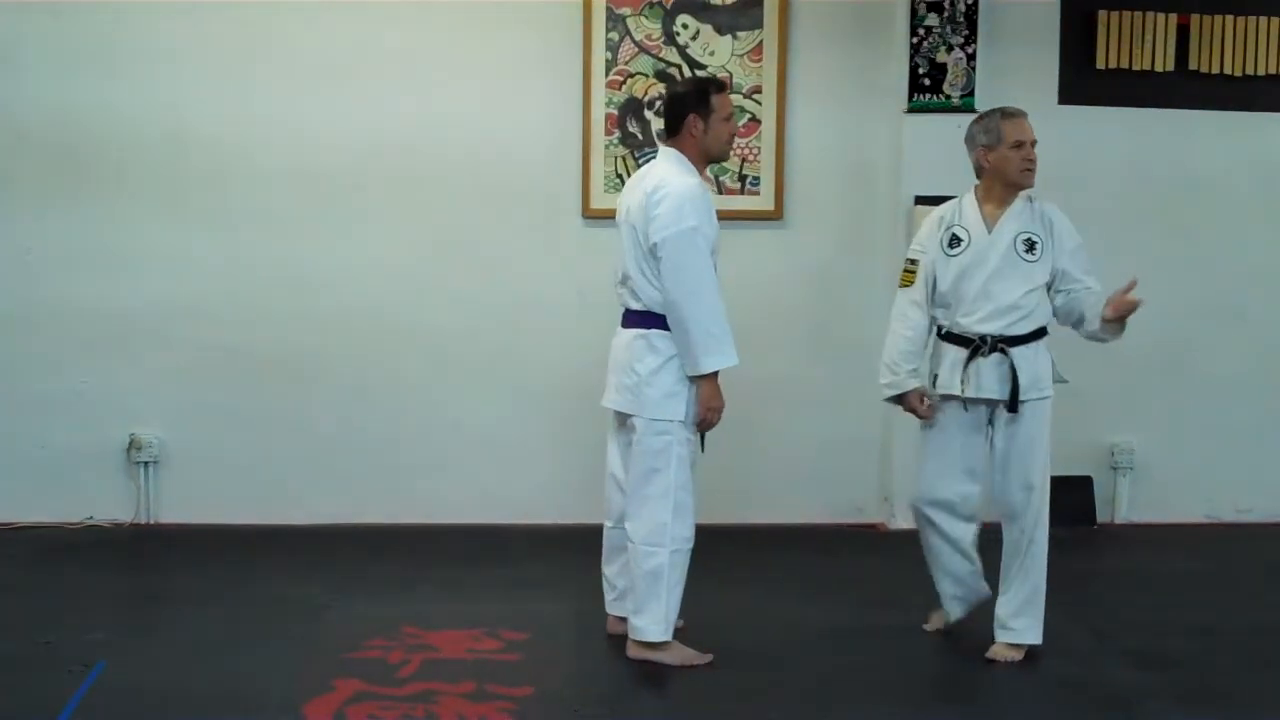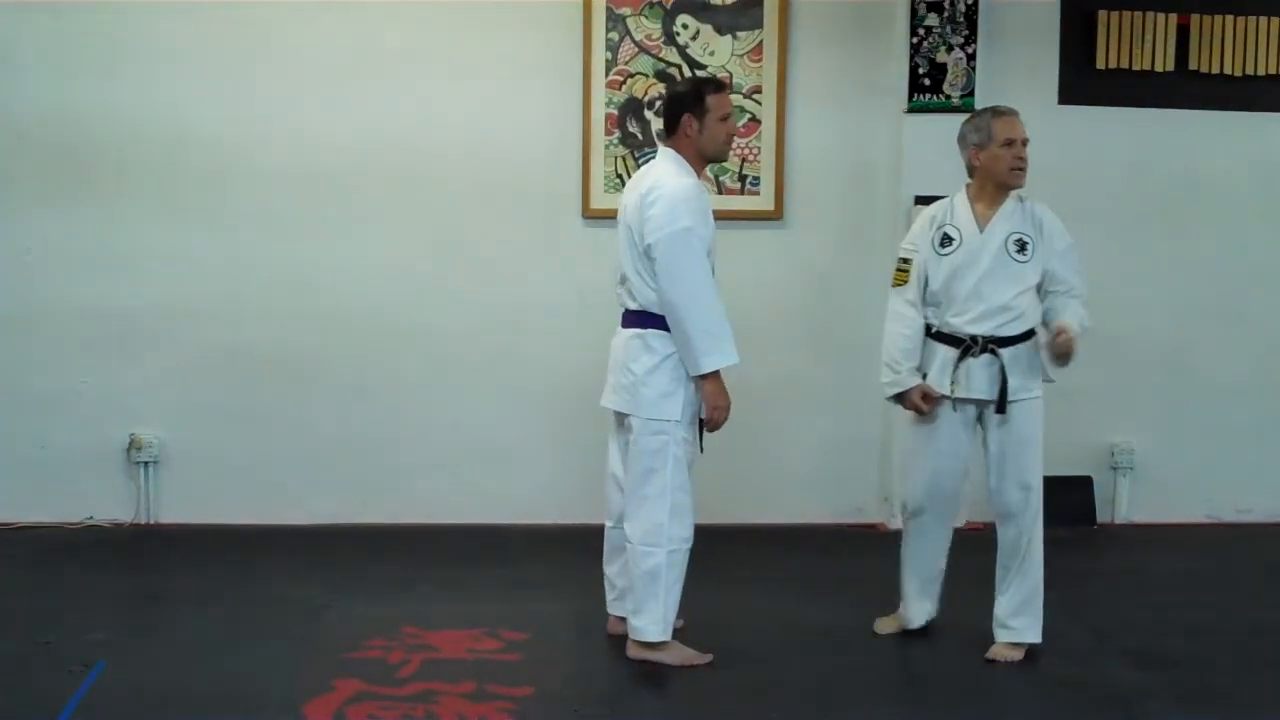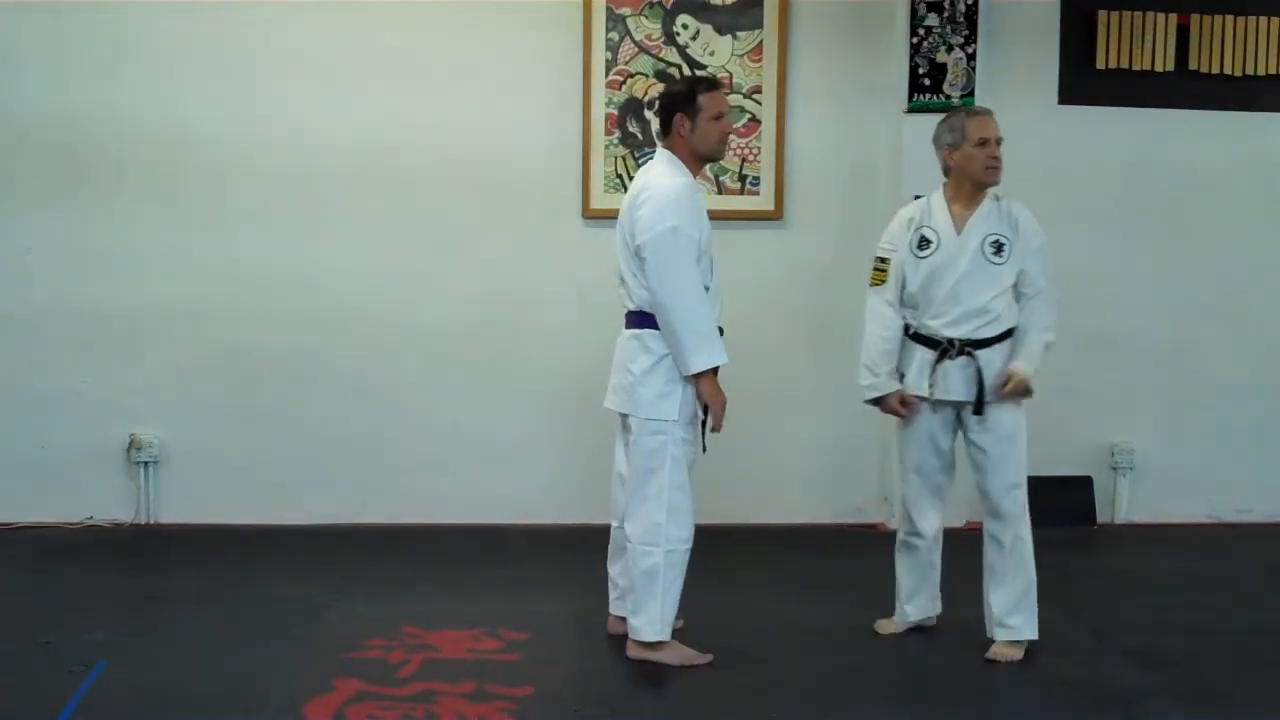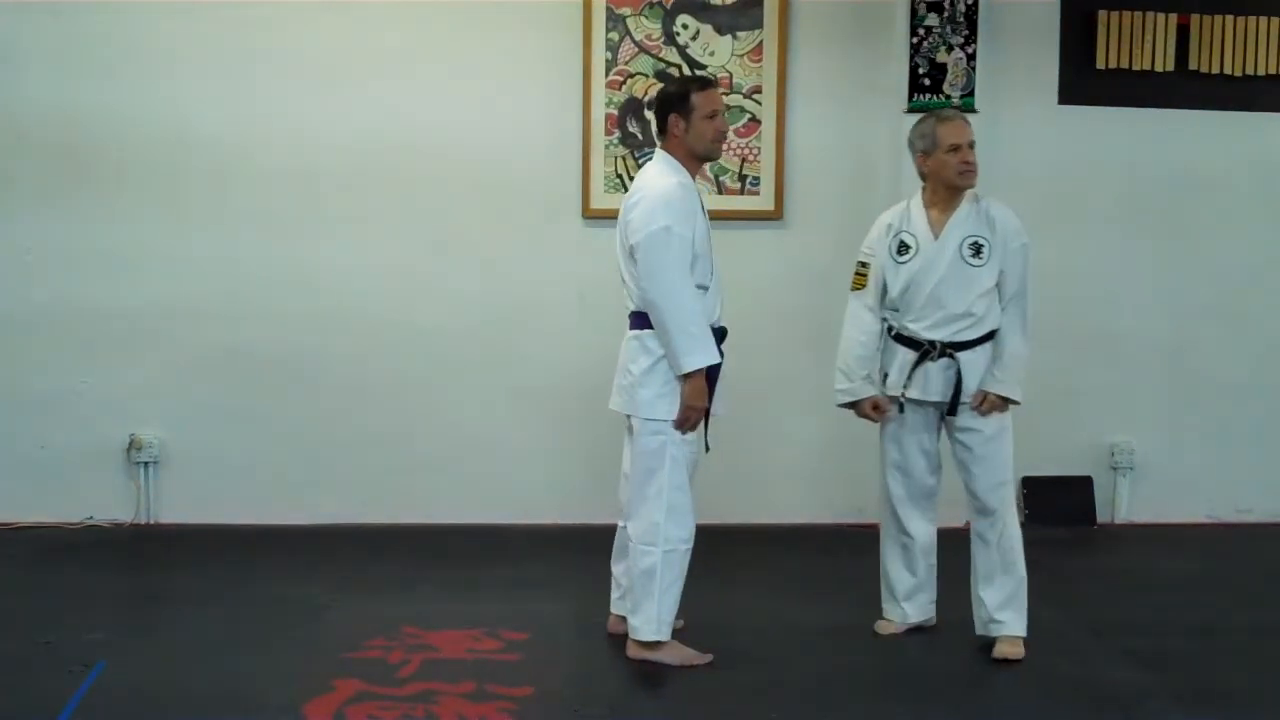
dt=0.2s
person 1, frame 1
left shoulder: (647, 180)
right shoulder: (684, 193)
right elbow: (691, 293)
right wrist: (707, 377)
left hip: (639, 347)
right hip: (665, 358)
left knee: (631, 495)
right knee: (663, 505)
left ankle: (624, 608)
right ankle: (649, 634)
person 1, frame 2
left shoulder: (651, 179)
right shoulder: (680, 192)
right elbow: (688, 293)
right wrist: (711, 376)
left hip: (641, 351)
right hip: (663, 360)
left knee: (632, 495)
right knee: (660, 504)
left ankle: (625, 609)
right ankle: (649, 633)
person 1, frame 3
left shoulder: (660, 182)
right shoulder: (672, 192)
right elbow: (678, 294)
right wrist: (706, 374)
left hip: (651, 356)
right hip: (665, 362)
left knee: (638, 496)
right knee: (662, 505)
left ankle: (627, 609)
right ankle: (649, 634)
person 1, frame 4
left shoulder: (668, 185)
right shoulder: (666, 193)
right elbow: (669, 294)
left wrist: (692, 369)
right wrist: (694, 375)
left hip: (661, 359)
right hip: (667, 363)
left knee: (645, 496)
right knee: (664, 505)
left ankle: (628, 609)
right ankle: (648, 634)
person 2, frame 1
left shoulder: (1049, 222)
right shoulder: (942, 221)
left elbow: (1071, 296)
right elbow: (913, 305)
left wrist: (1106, 312)
right wrist: (904, 378)
left hip: (1022, 375)
right hip: (957, 373)
left knee: (1023, 504)
right knee: (938, 497)
left ankle: (1017, 626)
right ankle: (960, 593)
person 2, frame 2
left shoulder: (1041, 223)
right shoulder: (934, 221)
left elbow: (1065, 296)
right elbow: (906, 304)
left wrist: (1065, 333)
right wrist: (904, 378)
left hip: (1013, 377)
right hip: (945, 372)
left knee: (1018, 504)
right knee: (927, 496)
left ankle: (1016, 626)
right ankle: (915, 605)
person 2, frame 3
left shoulder: (1018, 222)
right shoulder: (910, 221)
left elbow: (1037, 299)
right elbow: (884, 307)
left wrist: (1025, 363)
right wrist: (882, 381)
left hip: (992, 376)
right hip: (925, 374)
left knee: (1004, 501)
right knee: (920, 496)
left ankle: (1011, 625)
right ankle: (915, 604)
person 2, frame 4
left shoulder: (1000, 222)
right shoulder: (891, 226)
left elbow: (1014, 309)
right elbow: (865, 311)
left wrist: (1005, 383)
right wrist: (859, 386)
left hip: (976, 376)
right hip: (908, 375)
left knee: (992, 498)
right knee: (906, 497)
left ankle: (1004, 622)
right ankle: (909, 606)
